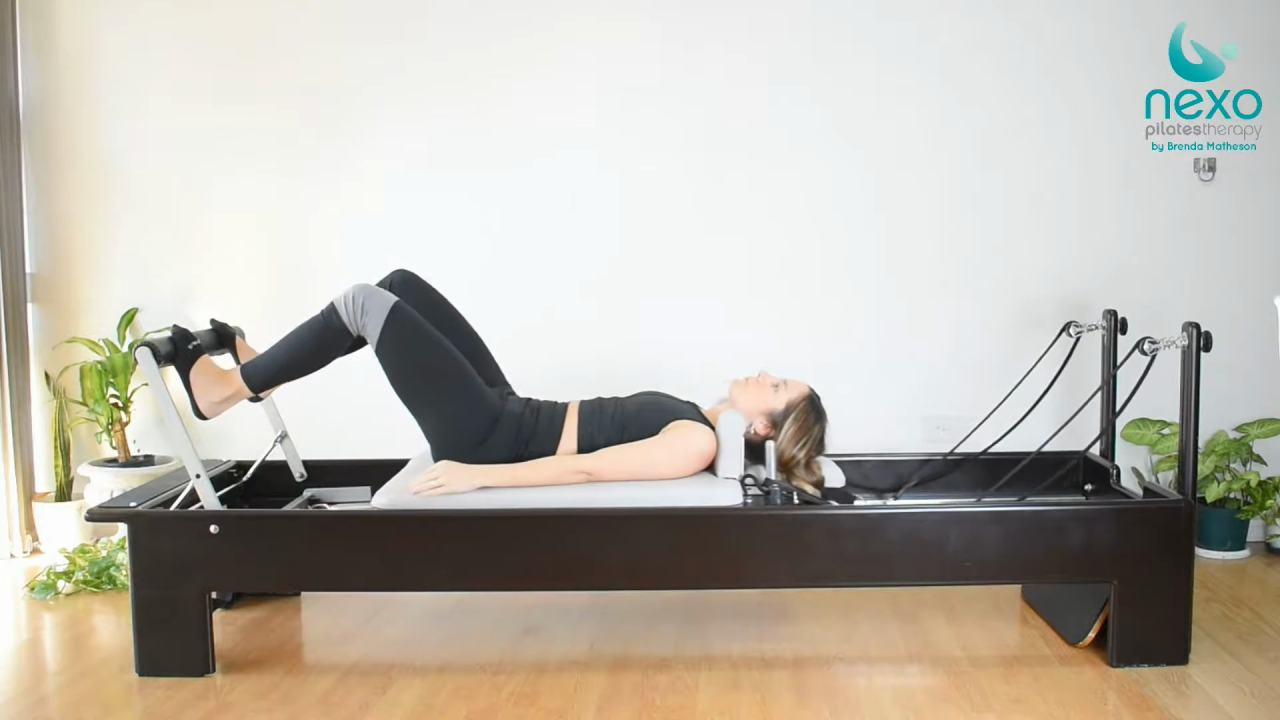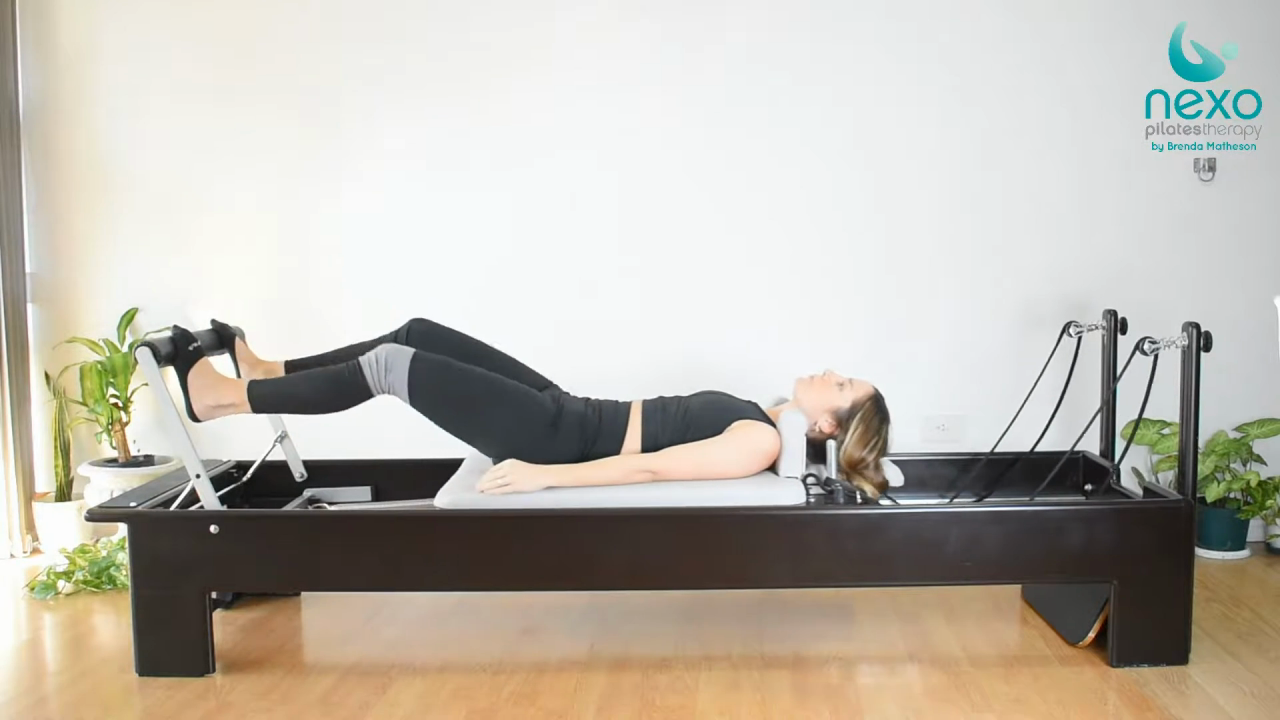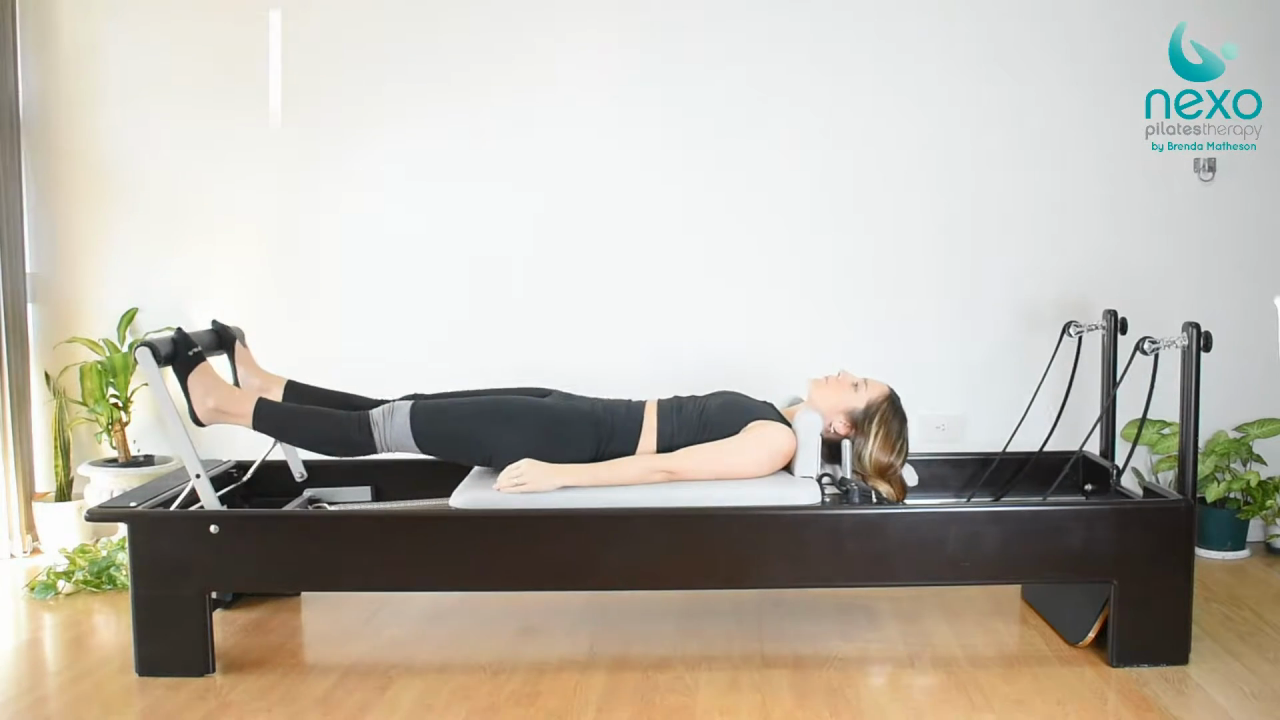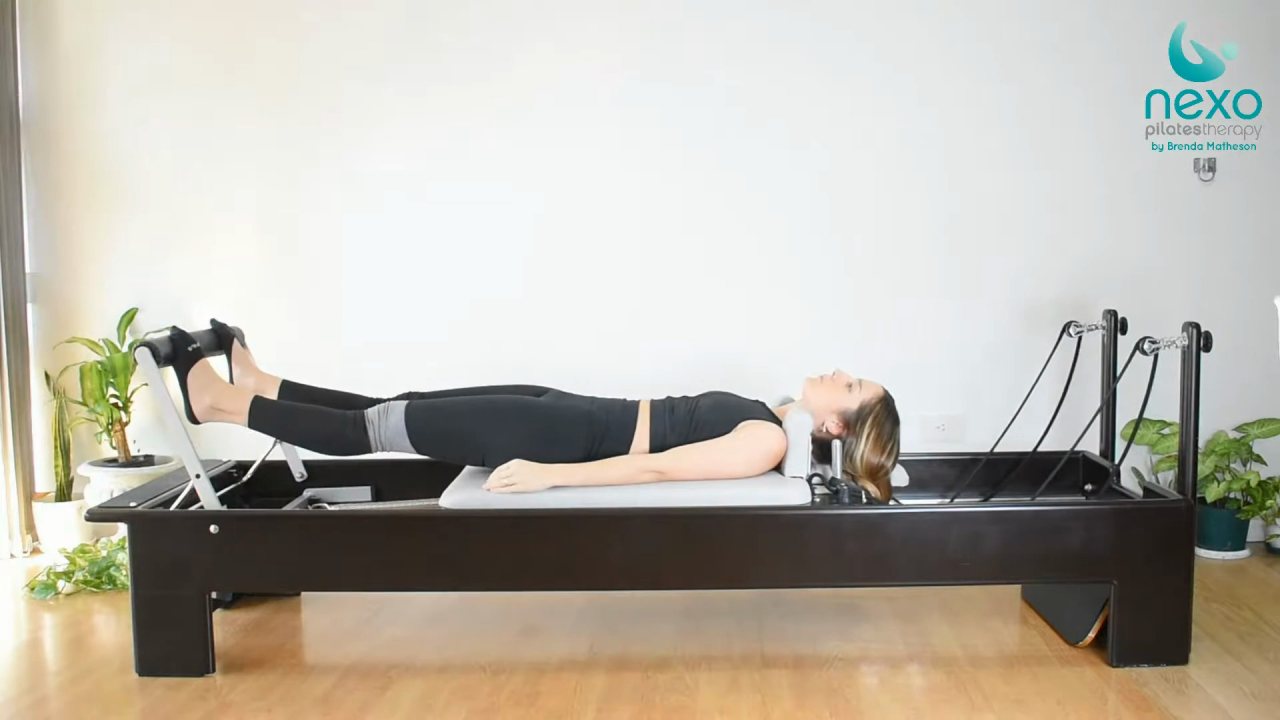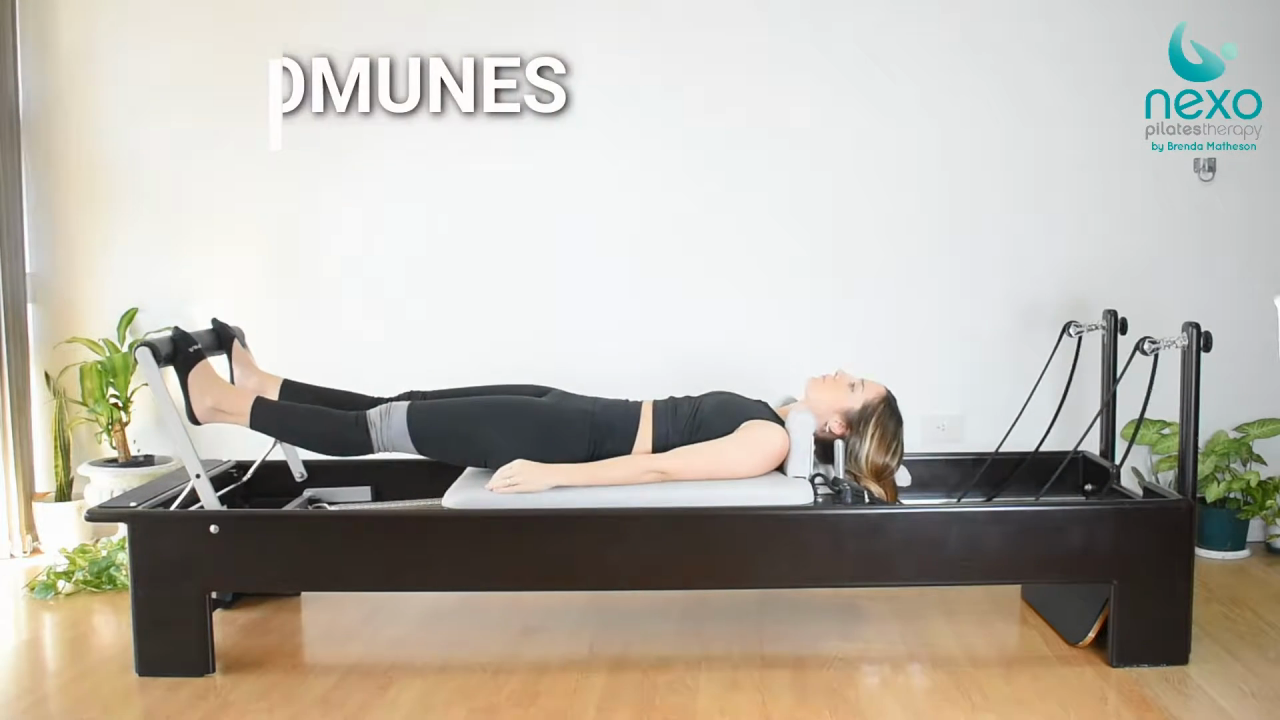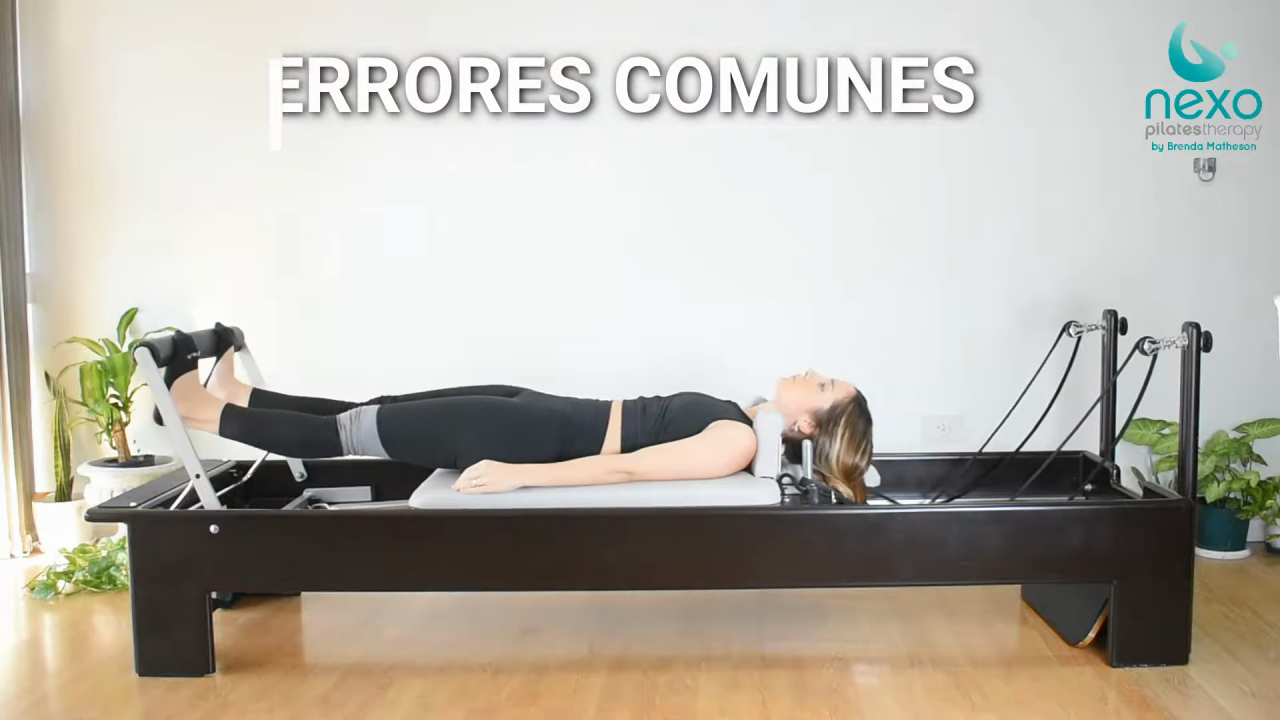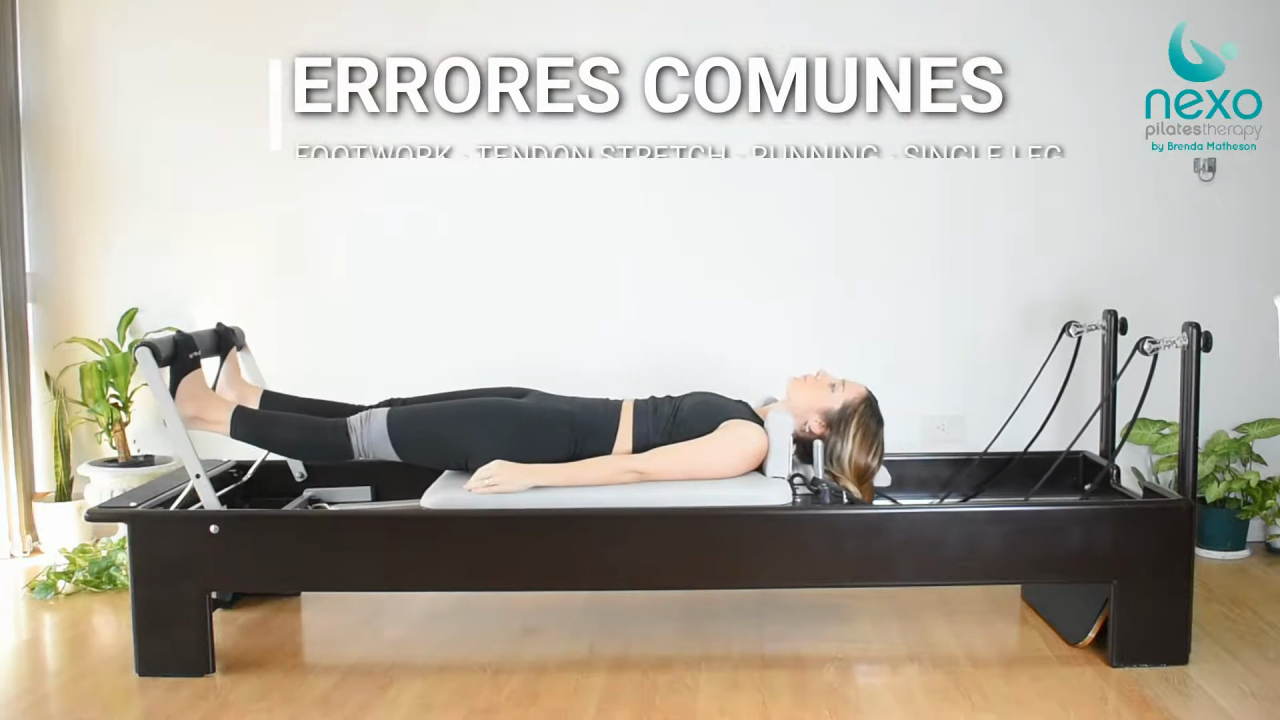
dt=0.3s
person 1, frame 1
left shoulder: (696, 447)
right shoulder: (693, 419)
left elbow: (589, 470)
left wrist: (481, 477)
left hip: (490, 437)
right hip: (510, 415)
left knee: (365, 303)
right knee: (399, 286)
left ankle: (227, 390)
right ankle: (259, 368)
person 1, frame 2
left shoulder: (762, 443)
right shoulder: (755, 419)
left elbow: (653, 468)
left wrist: (546, 475)
left hip: (559, 438)
right hip: (568, 413)
left knee: (389, 367)
right knee: (414, 336)
left ankle: (224, 396)
right ankle: (264, 371)
person 1, frame 3
left shoulder: (776, 445)
right shoulder: (772, 417)
left elbow: (667, 468)
left wrist: (562, 475)
left hip: (574, 439)
right hip: (578, 415)
left knee: (386, 426)
right knee: (396, 412)
left ankle: (224, 403)
right ankle: (258, 385)
person 1, frame 4
left shoulder: (767, 445)
right shoulder: (765, 418)
left elbow: (658, 468)
left wrist: (551, 475)
left hip: (569, 439)
right hip: (570, 414)
left knee: (376, 428)
right knee: (392, 413)
left ankle: (222, 400)
right ankle: (257, 384)
person 1, frame 5
left shoulder: (771, 446)
right shoulder: (767, 417)
left elbow: (661, 469)
left wrist: (554, 474)
left hip: (570, 438)
right hip: (572, 414)
left knee: (378, 429)
right knee: (389, 411)
left ankle: (225, 402)
right ankle: (257, 386)
person 1, frame 6
left shoulder: (739, 445)
right shoulder: (736, 417)
left elbow: (628, 468)
left wrist: (520, 475)
left hip: (543, 439)
right hip: (543, 414)
left knee: (345, 435)
right knee: (365, 418)
left ankle: (201, 408)
right ankle: (232, 392)
person 1, frame 7
left shoulder: (749, 444)
right shoulder: (748, 415)
left elbow: (640, 468)
left wrist: (531, 473)
left hip: (549, 438)
right hip: (552, 414)
left knee: (355, 437)
right knee: (375, 418)
left ankle: (207, 410)
right ankle: (242, 396)
